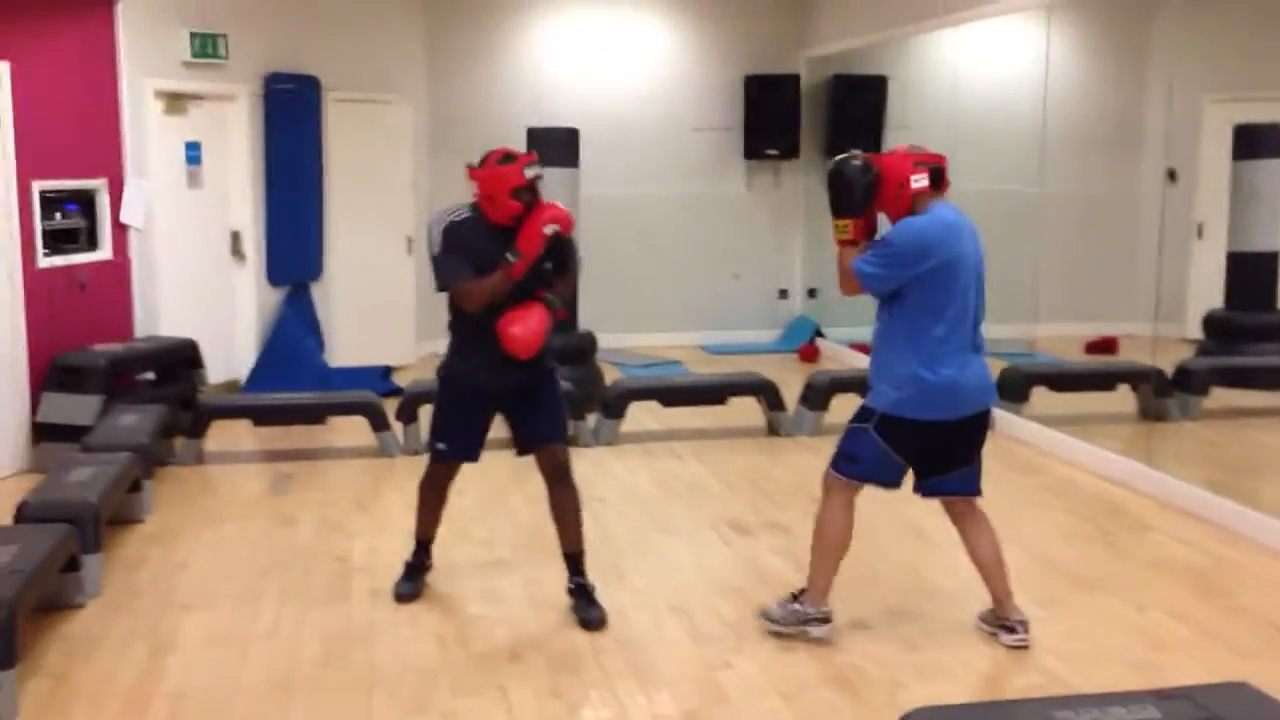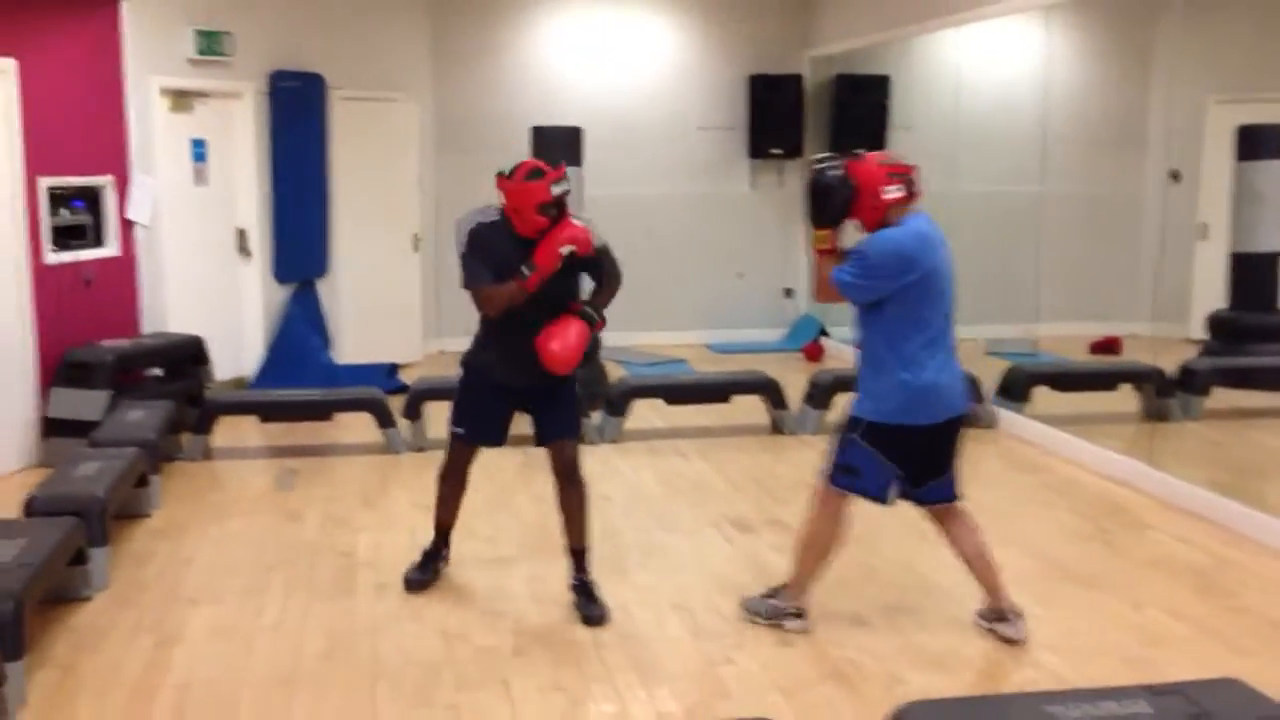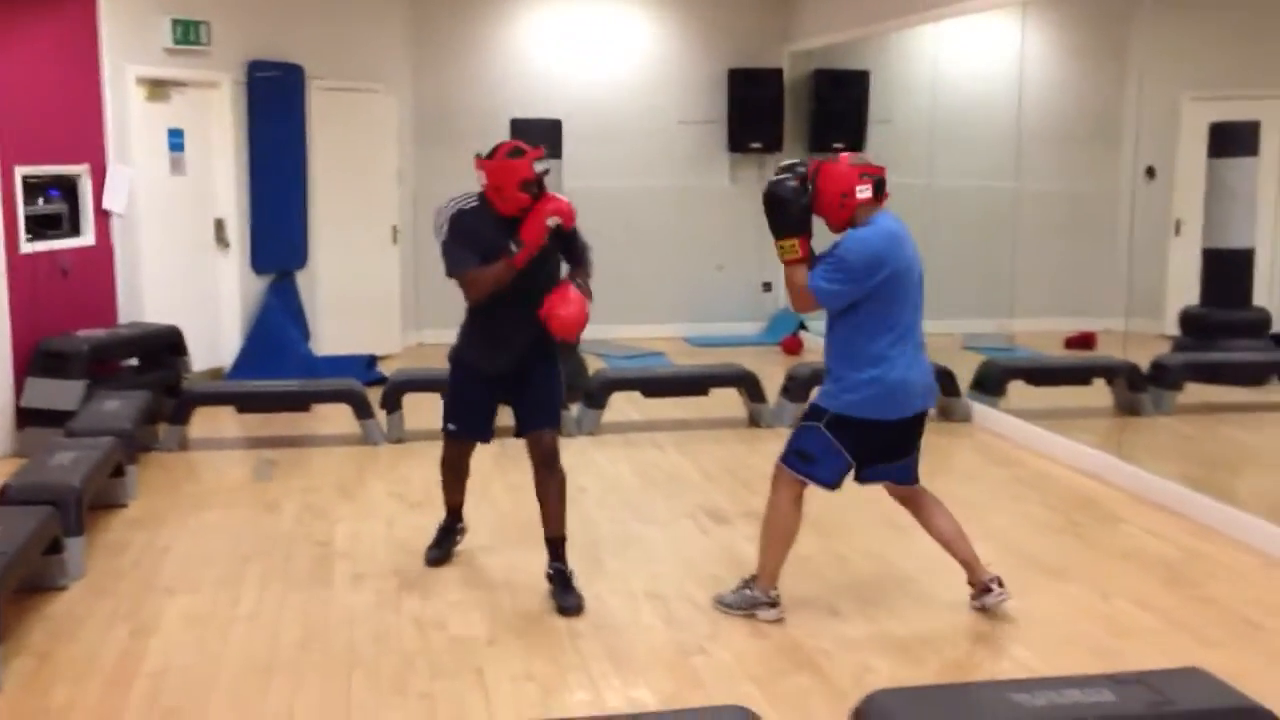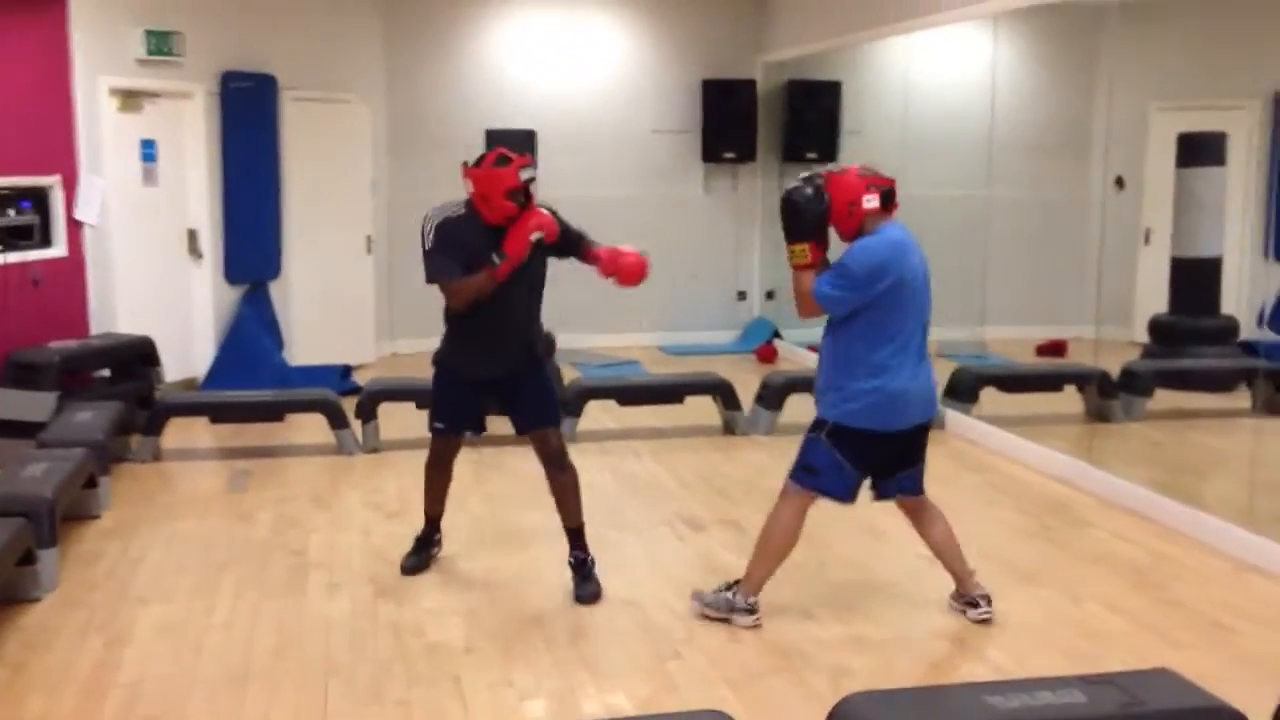
dt=0.2s
person 1, frame 1
left shoulder: (918, 233)
right shoulder: (957, 226)
left elbow: (851, 283)
right elbow: (882, 269)
left wrist: (846, 219)
right wrist: (861, 219)
left hip: (911, 396)
right hip: (966, 394)
left knee: (840, 486)
right knee: (961, 503)
left ankle: (812, 605)
right ankle: (1007, 616)
person 1, frame 2
left shoulder: (898, 245)
right shoulder: (920, 233)
left elbow: (828, 289)
right elbow: (856, 275)
left wrist: (824, 227)
right wrist: (832, 226)
left hip: (895, 403)
right hip: (940, 398)
left knee: (832, 495)
right knee: (942, 506)
left ankle: (790, 601)
right ankle: (1002, 608)
person 1, frame 3
left shoulder: (867, 244)
right shoulder: (885, 232)
left elbow: (804, 299)
right elbow: (822, 278)
left wrist: (788, 235)
right wrist: (797, 233)
left hip: (862, 395)
right hip: (906, 391)
left knee: (787, 480)
right knee: (907, 489)
left ankle: (763, 592)
right ankle: (983, 580)
person 1, frame 4
left shoulder: (873, 253)
right shoulder: (900, 243)
left elbow: (809, 305)
right elbow: (833, 290)
left wrist: (800, 242)
right wrist: (812, 245)
left hip: (863, 406)
right hip: (910, 403)
left knee: (796, 494)
right knee: (912, 499)
left ankle: (743, 598)
right ankle: (972, 593)
person 2, frame 1
left shoulder: (542, 223)
right shoulder: (451, 230)
left elbow: (568, 271)
right elbow: (471, 300)
left wrist: (546, 304)
right wrist: (521, 254)
left hip: (530, 368)
right hip: (470, 372)
left knee: (557, 467)
right knee: (440, 470)
left ankle: (579, 582)
right ankle: (419, 559)
person 2, frame 2
left shoulder: (570, 234)
right shoulder: (480, 231)
left elbow: (610, 276)
right elbow: (488, 304)
left wrist: (588, 317)
right wrist: (538, 268)
left hip: (552, 367)
right hip: (493, 365)
left knee: (567, 464)
right knee: (457, 457)
left ankle: (582, 579)
right ankle: (438, 548)
person 2, frame 3
left shoulder: (550, 214)
right shoulder: (460, 218)
left elbow: (579, 252)
right elbow: (476, 289)
left wrist: (577, 285)
right wrist: (524, 245)
left hip: (535, 354)
right hip: (478, 357)
left knee: (546, 451)
right knee: (456, 451)
left ankle: (558, 567)
right ankle: (452, 524)
person 2, frame 4
left shoulder: (540, 219)
right shoulder: (444, 226)
left elbow: (580, 245)
right elbow: (457, 296)
left wrist: (610, 256)
right wrist: (507, 257)
left hip: (522, 360)
right hip: (463, 361)
left knee: (552, 450)
right knee: (443, 450)
left ankle: (580, 557)
right ankle: (430, 535)
